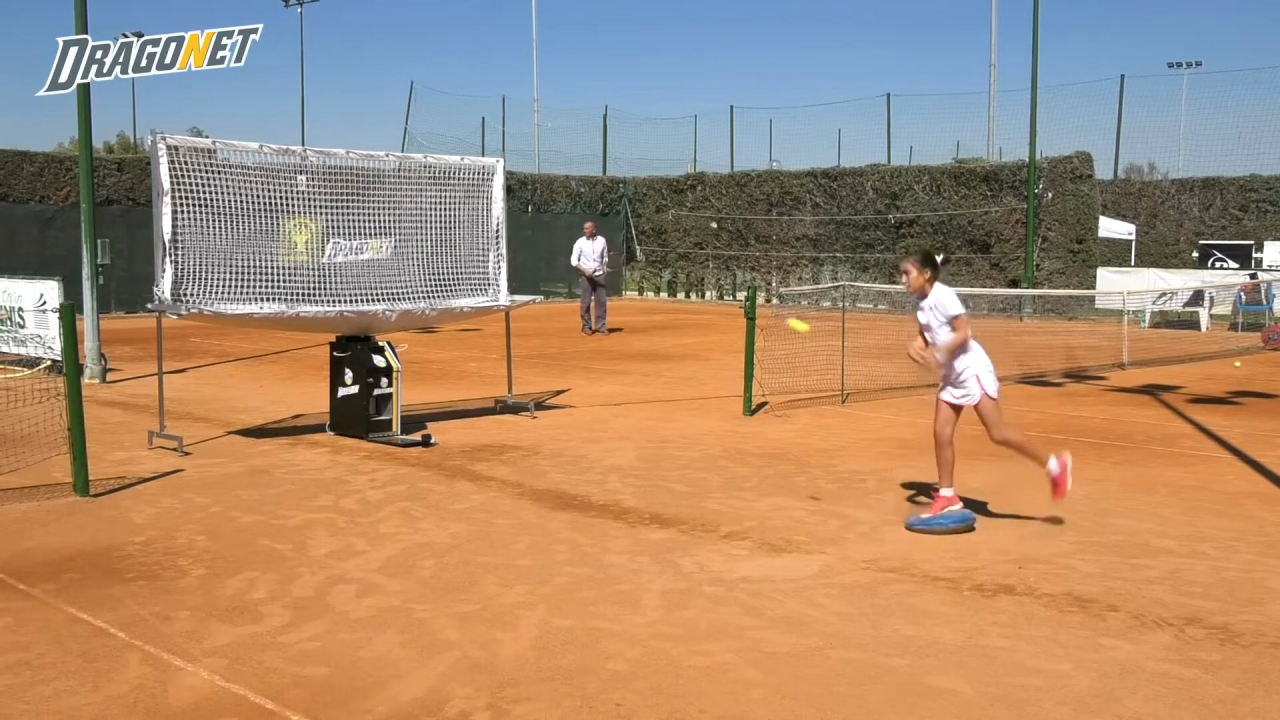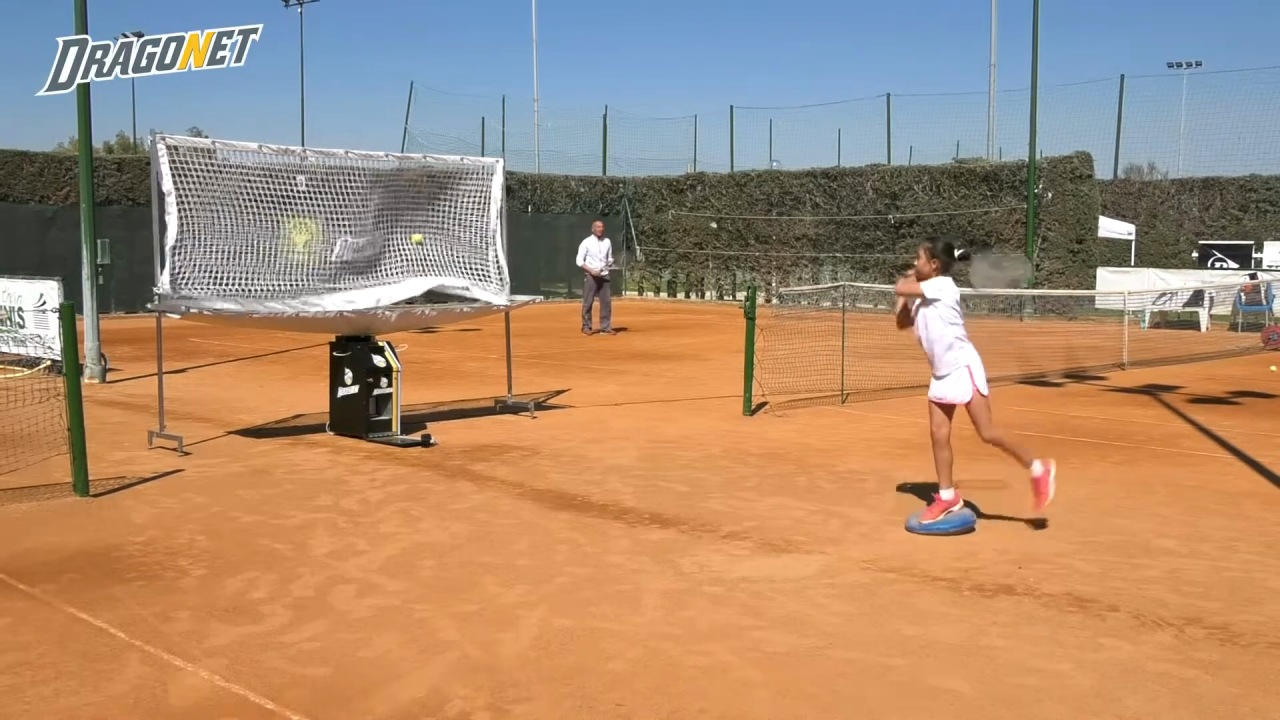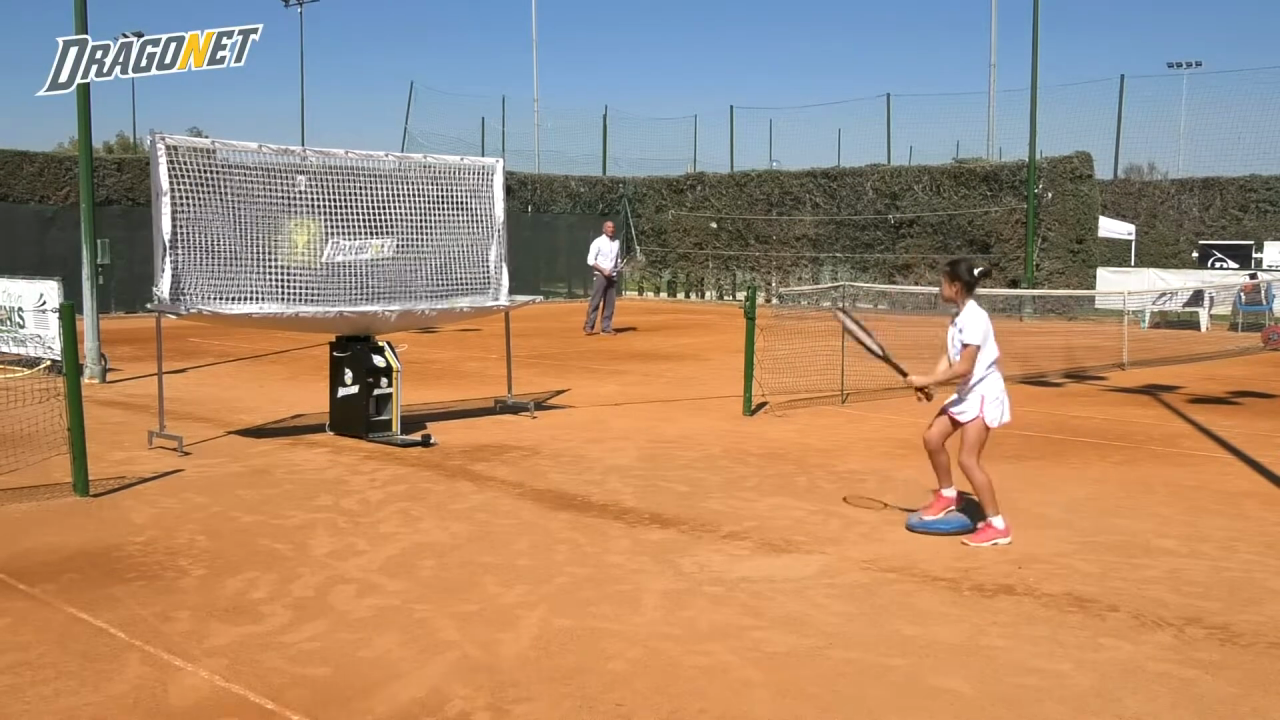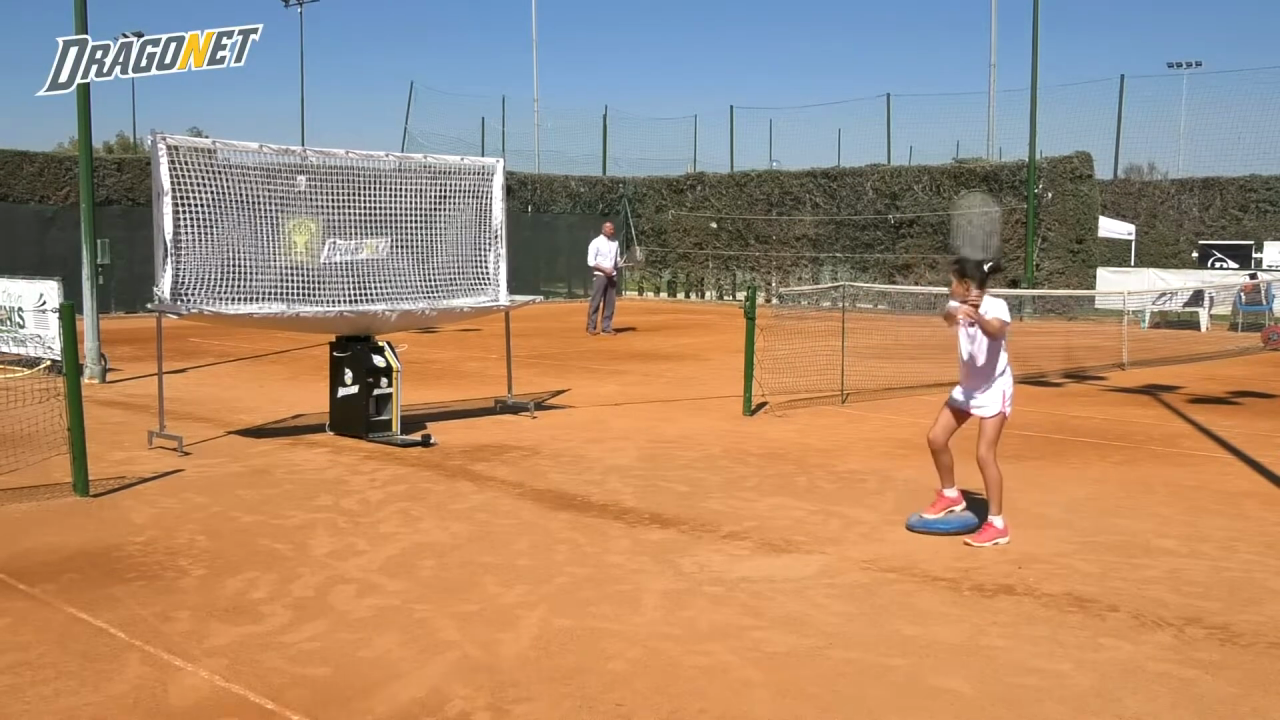
dt=0.5s
person 1, frame 1
left shoulder: (944, 295)
right shoulder: (919, 304)
left elbow: (964, 333)
right elbow: (926, 338)
left wrist: (938, 355)
right wrist: (918, 348)
left hip: (974, 372)
right hip: (951, 378)
left knee: (998, 435)
right knee: (942, 435)
left ankle: (1053, 465)
right ankle: (947, 497)
person 1, frame 2
left shoulder: (942, 286)
right shoulder: (924, 297)
left elbow: (900, 288)
right elbow: (902, 323)
left wrist: (910, 283)
right wrist: (906, 298)
left hip: (963, 368)
right hip: (942, 374)
left knee: (987, 433)
right knee: (939, 435)
left ankle: (1037, 469)
right ankle: (947, 497)
person 1, frame 3
left shoulder: (975, 318)
right shoulder: (957, 317)
left elbow: (964, 369)
right elbow: (950, 359)
left wrist: (927, 381)
right wrist: (926, 381)
left hip: (985, 394)
right hip: (966, 393)
left knee: (968, 460)
right knee: (932, 439)
left ankle: (997, 525)
right ankle: (947, 496)
person 1, frame 4
left shoulder: (996, 306)
right shoulder: (958, 304)
left elbow: (995, 330)
right elbow: (948, 314)
left wrist: (978, 317)
right wrist: (958, 312)
left hip: (994, 389)
right hip: (967, 387)
left knee: (985, 454)
right knee: (936, 438)
left ankle: (996, 524)
right ankle: (950, 496)
